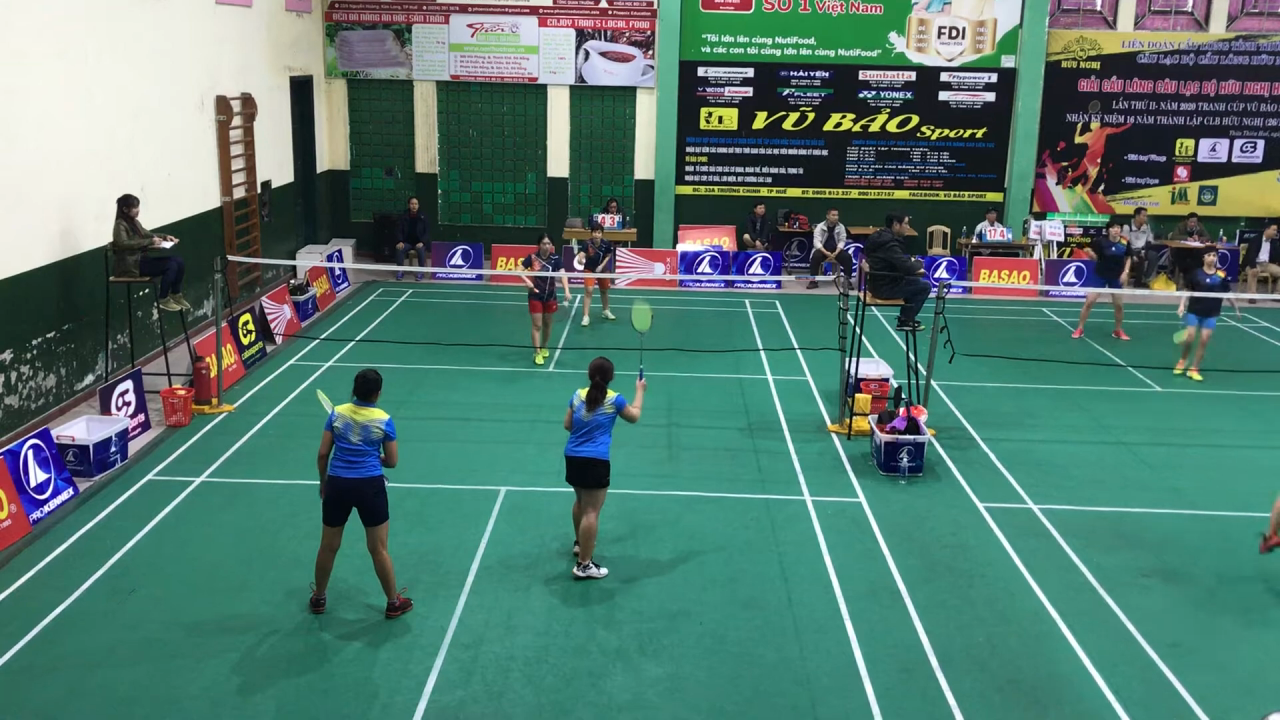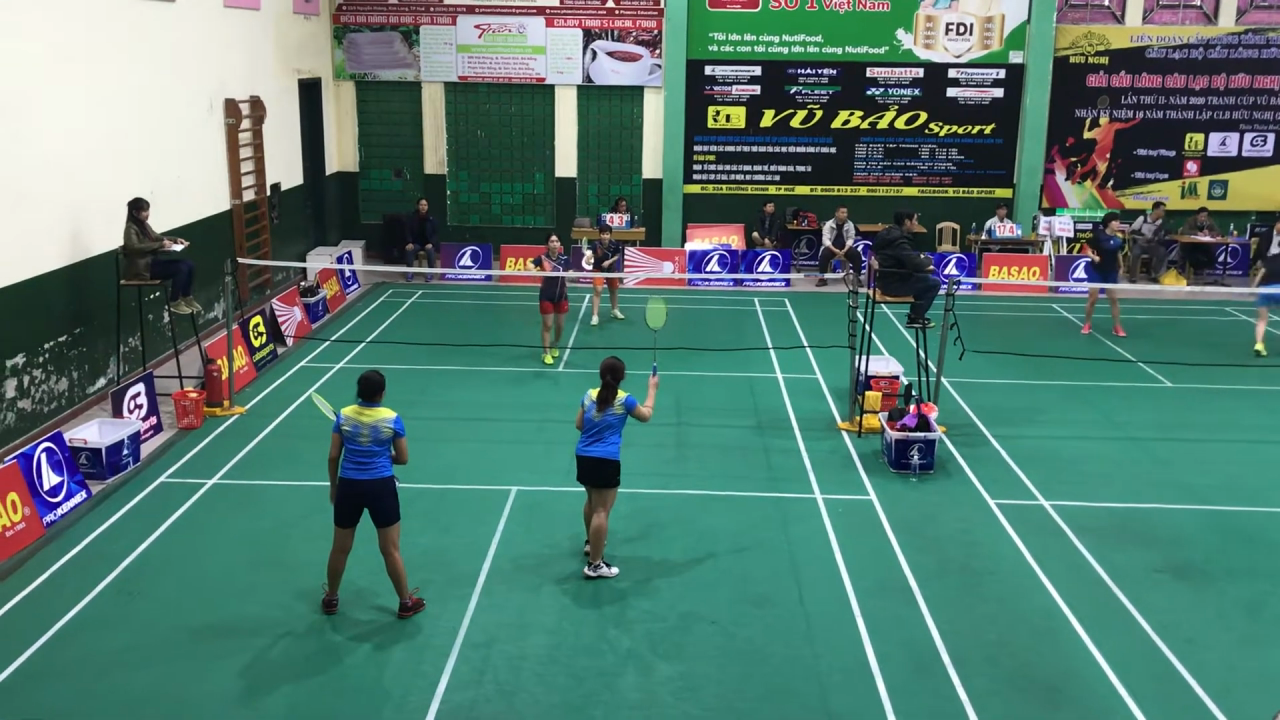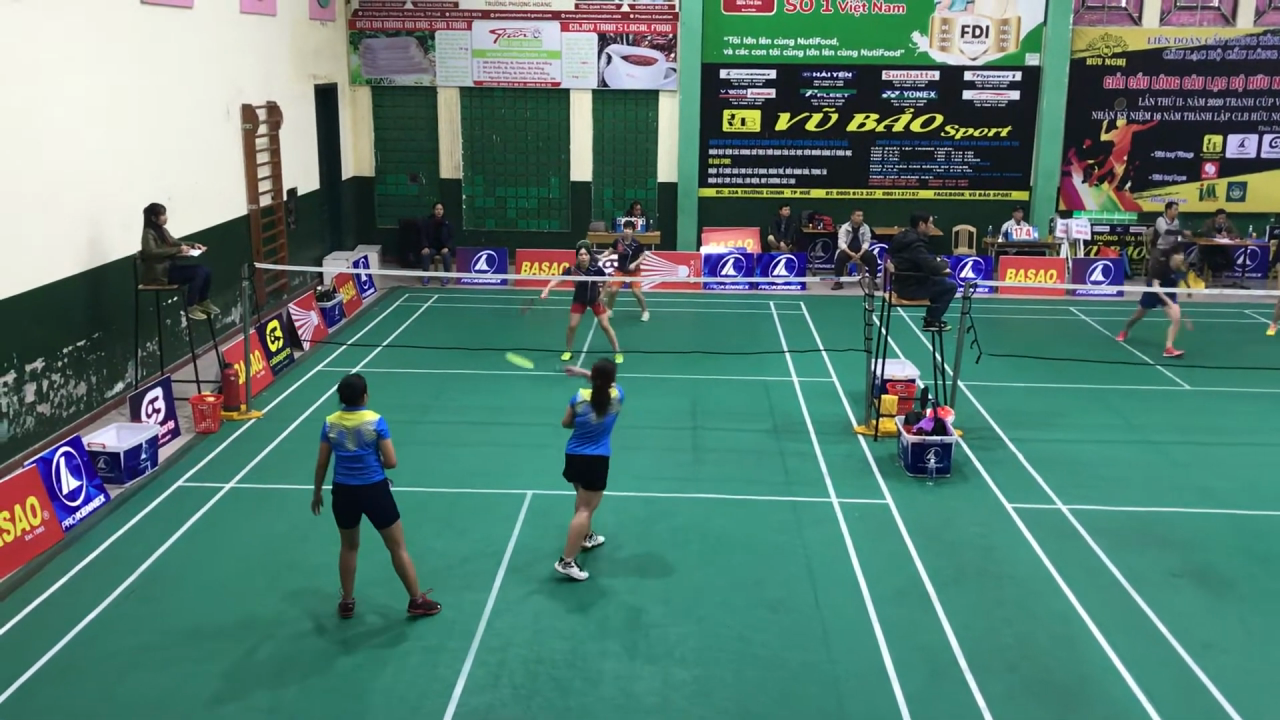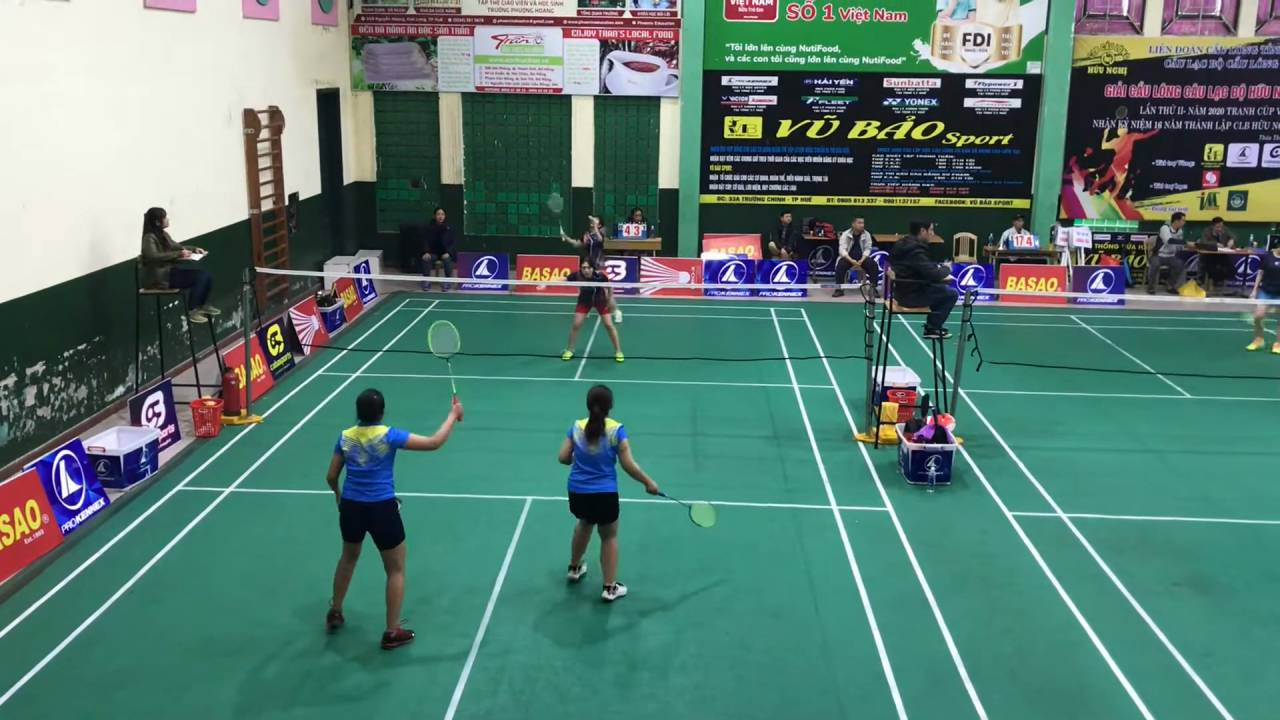
dt=1s
person 1, frame 1
left shoulder: (337, 413)
right shoulder: (384, 420)
left elbow: (322, 454)
right elbow: (392, 462)
left wrist: (323, 483)
left hip: (337, 485)
right hip: (370, 486)
left knee: (328, 547)
right knee: (379, 550)
left ankle: (318, 598)
right ankle: (393, 603)
person 1, frame 2
left shoulder: (343, 416)
right shoulder: (392, 419)
left elbow: (333, 456)
right elbow: (403, 458)
left wrist: (333, 486)
left hip: (348, 486)
right hip: (381, 487)
left knee: (340, 548)
right knee: (390, 550)
left ankle: (330, 598)
right ankle: (406, 603)
person 1, frame 3
left shoulder: (330, 423)
right shoulder: (375, 421)
left elbow: (321, 464)
right elbow: (391, 462)
left wrist: (317, 493)
left hip: (343, 492)
right hip: (374, 490)
left knee: (349, 547)
right knee: (397, 547)
left ankle: (347, 602)
right ankle: (417, 600)
person 1, frame 4
left shoulder: (346, 437)
right shoulder: (388, 435)
left elbow: (331, 476)
right elbow: (433, 442)
left wrist: (339, 495)
right wrist: (453, 416)
left hip: (351, 507)
right hip: (382, 508)
left knee: (348, 558)
right knee: (395, 570)
left ankle: (335, 613)
right ankle: (392, 632)
person 2, frame 1
left shoulder: (578, 395)
right shoulder: (614, 400)
left elbow: (567, 424)
right elbow: (634, 416)
right wrist: (640, 391)
left hip: (572, 457)
right hip: (595, 461)
left knee: (580, 502)
right knee: (591, 512)
left ankle: (580, 543)
right ankle: (584, 565)
person 2, frame 2
left shoulder: (589, 395)
right shoulder: (624, 400)
left elbow: (579, 424)
right elbow: (646, 415)
right wrist: (652, 389)
left hip: (583, 456)
right hip: (605, 461)
left knee: (592, 502)
right knee: (601, 512)
left ankle: (591, 543)
right ankle: (595, 565)
person 2, frame 3
left shoulder: (580, 396)
right shoulder: (617, 397)
left elbow: (566, 423)
right elbow: (608, 384)
right wrist: (583, 373)
left hip: (573, 455)
right hip: (596, 459)
left knee: (584, 499)
right knee: (585, 509)
left ankle: (586, 537)
right ankle: (567, 561)
person 2, frame 4
left shoulder: (577, 427)
right shoulder: (617, 429)
left elbow: (563, 457)
right elbow: (628, 465)
right wrist: (649, 482)
left hip: (577, 492)
right hip: (605, 493)
left knee: (584, 524)
right knee: (609, 536)
left ankle: (574, 568)
right ankle: (610, 587)
